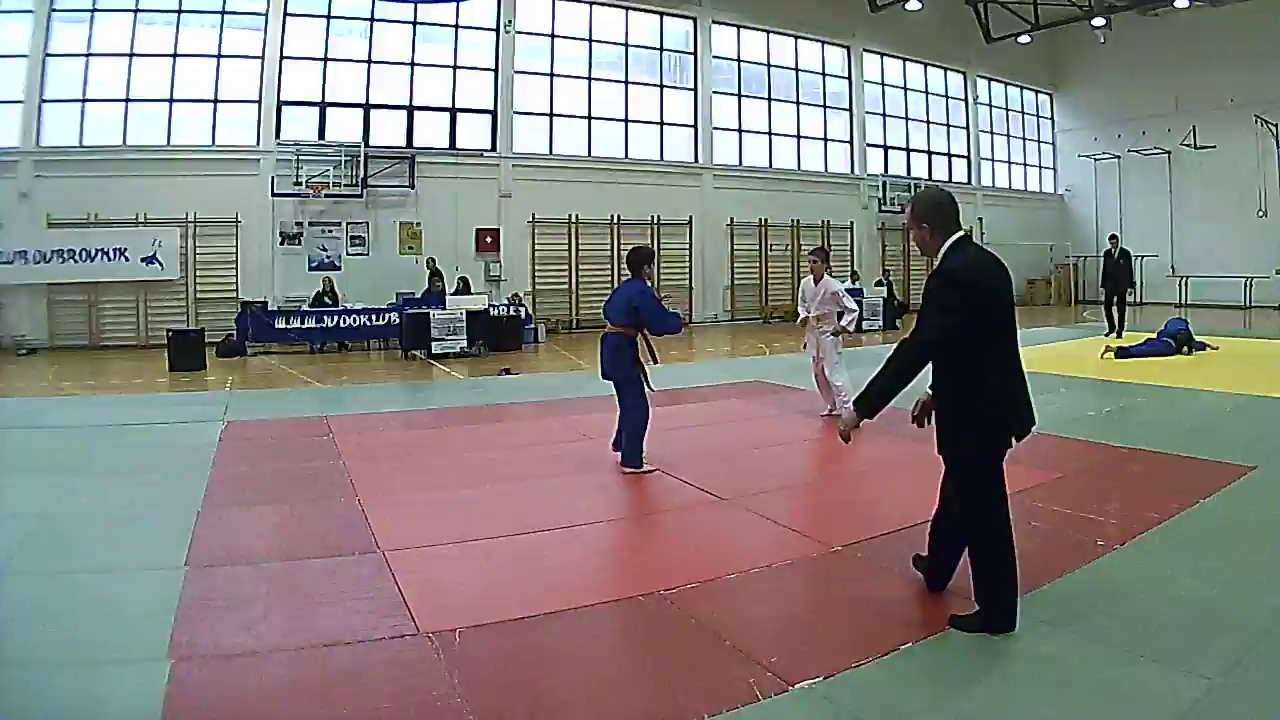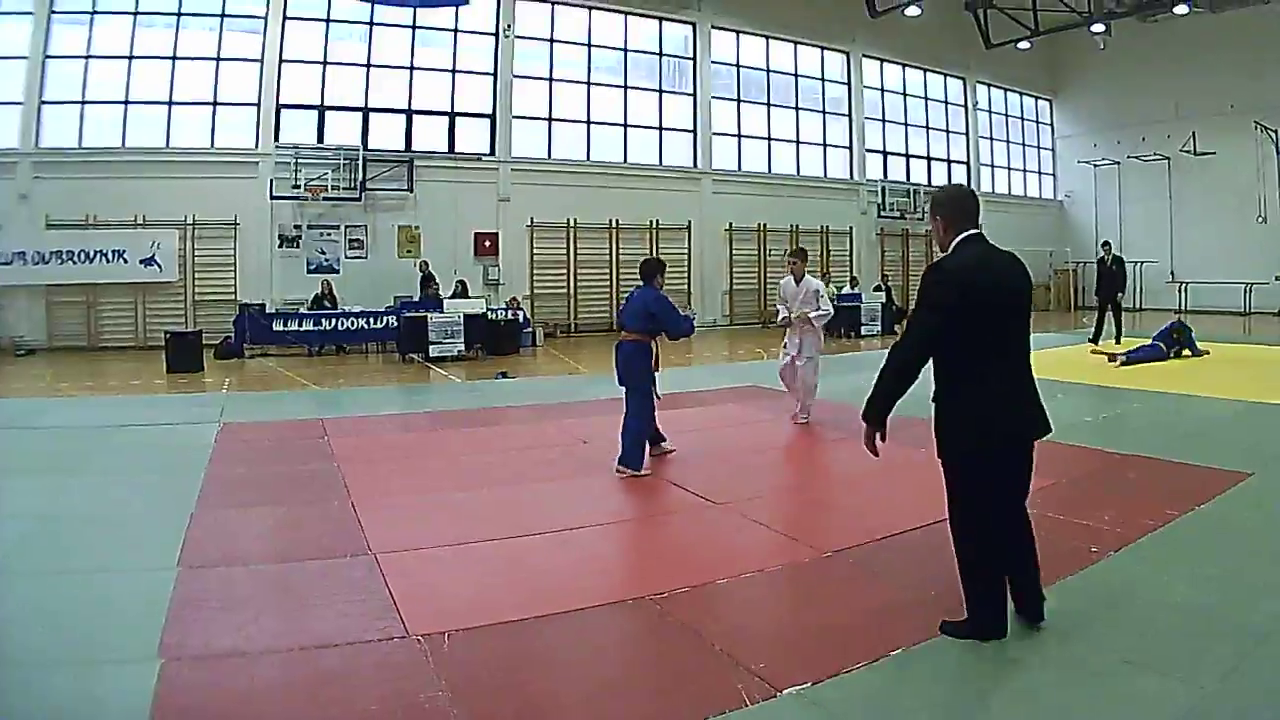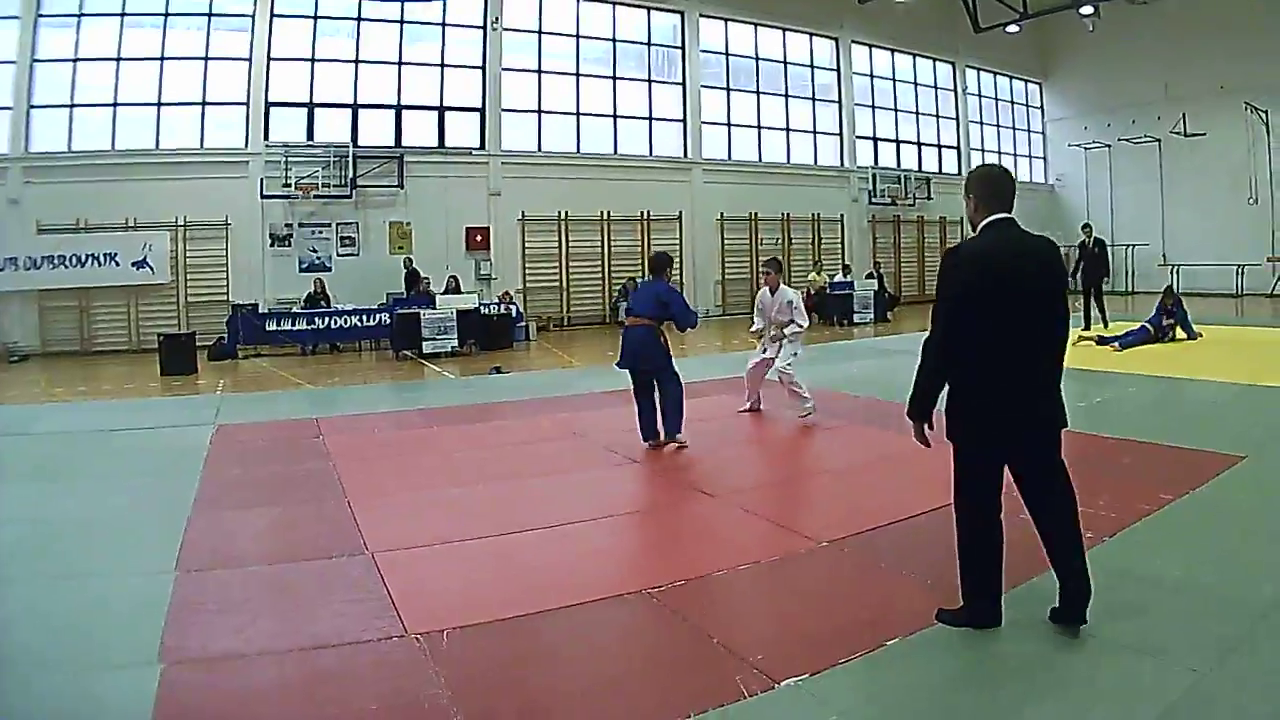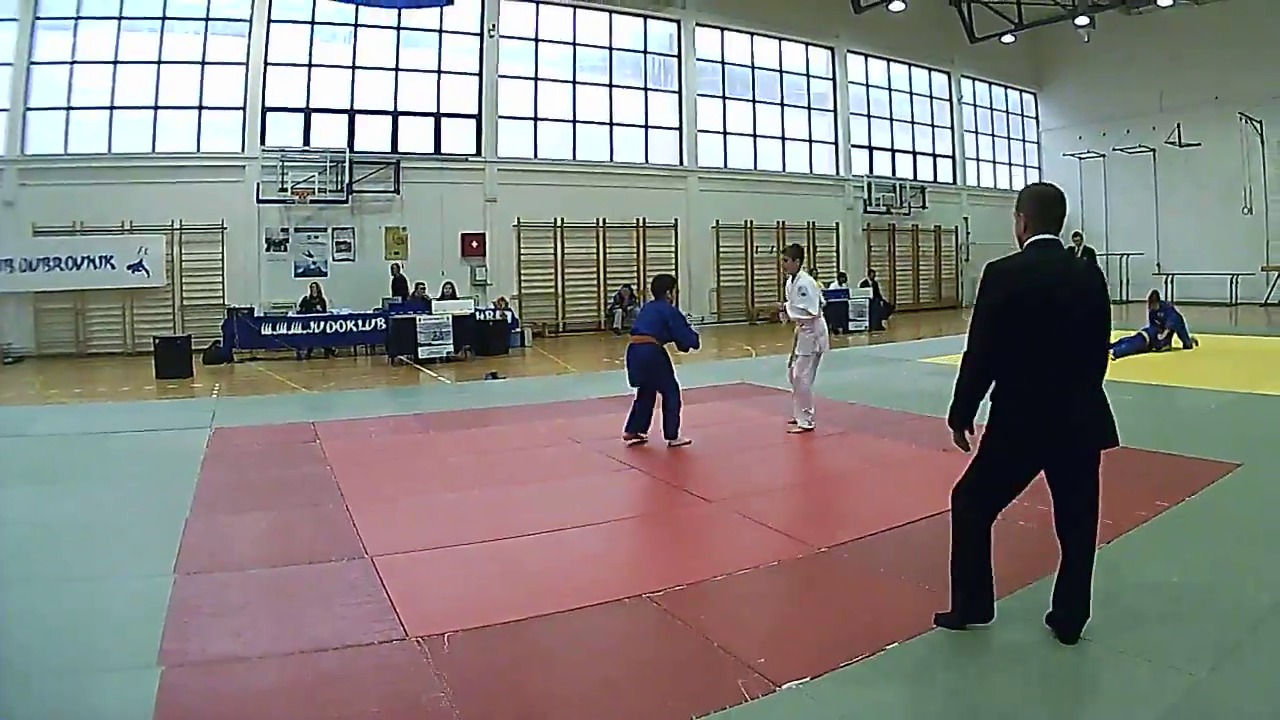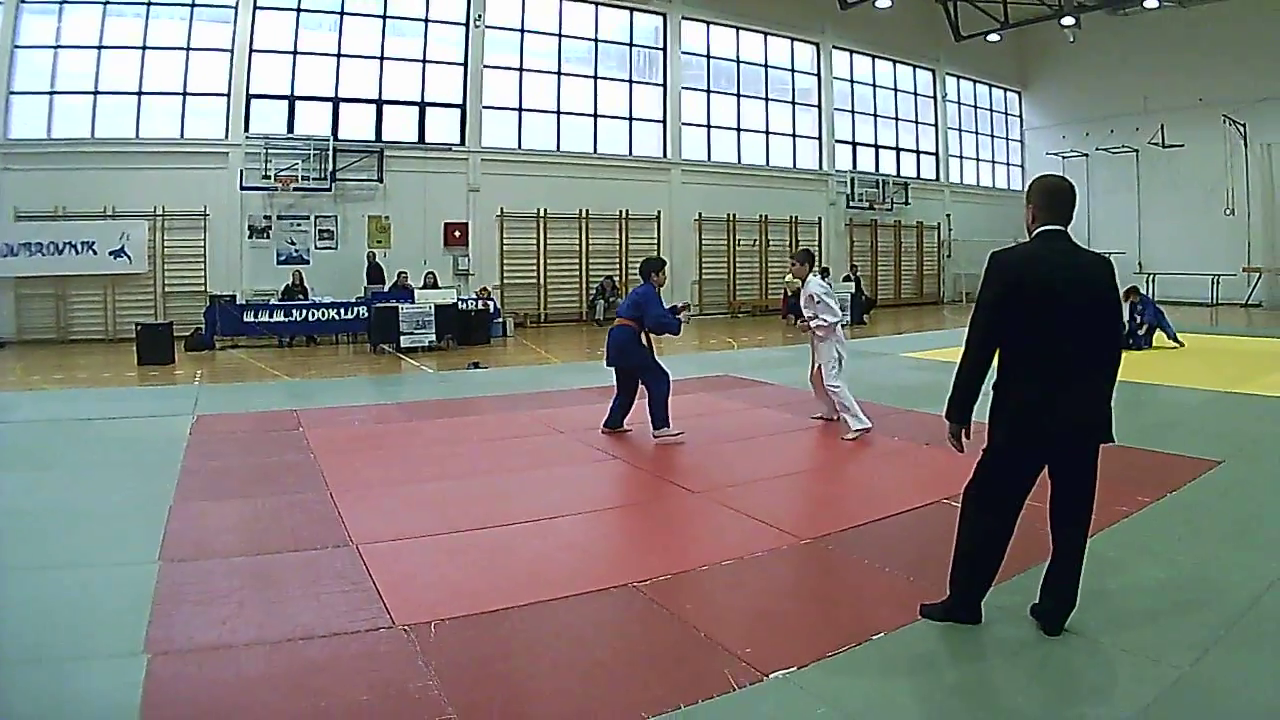
dt=0.3s
person 1, frame 1
left shoulder: (952, 274)
right shoulder: (984, 262)
left elbow: (918, 348)
left wrist: (862, 407)
right wrist: (935, 395)
left hip: (976, 413)
right hip: (996, 403)
left knee: (982, 507)
right knee: (961, 490)
left ankle: (996, 610)
right ankle: (939, 565)
person 1, frame 2
left shoulder: (946, 273)
right shoulder: (1011, 265)
left elbow: (912, 348)
left wrist: (875, 413)
left hip: (970, 419)
right hip: (1013, 412)
left knee: (972, 518)
right knee: (1009, 510)
left ankle: (986, 617)
right ankle: (1029, 603)
person 1, frame 3
left shoulder: (963, 259)
right shoulder: (1048, 252)
left elbow: (943, 340)
right elbow: (1059, 326)
left wrist: (921, 406)
left hip: (980, 407)
right hip: (1038, 403)
left knee: (977, 509)
right knee: (1053, 501)
left ankle: (981, 606)
right ankle: (1073, 602)
person 1, frame 4
left shoulder: (1003, 274)
right shoulder: (1090, 276)
left elbow: (981, 354)
right elbow: (1098, 350)
left wrist: (961, 415)
left hip: (1021, 421)
right hip: (1082, 420)
left knee: (971, 503)
right knee: (1077, 520)
left ankle: (971, 604)
right ankle: (1069, 617)
person 1, frame 5
left shoulder: (1007, 264)
right shoulder: (1098, 269)
left elbow: (980, 344)
right elbow: (1110, 347)
left wrist: (959, 409)
left hip: (1022, 413)
right hip: (1082, 414)
left knee: (986, 505)
right knee: (1071, 515)
left ankle: (963, 601)
right ankle: (1054, 609)
person 2, frame 1
left shoulder: (623, 287)
right shoulder: (643, 292)
right elbow: (660, 325)
right wrist: (678, 318)
left hip: (613, 345)
right hip: (623, 348)
left knee: (629, 399)
right knee: (636, 404)
left ankle: (621, 443)
right ankle: (631, 462)
person 2, frame 2
left shoulder: (634, 296)
right shoulder: (657, 299)
left elbow: (622, 320)
right elbow: (676, 329)
right wrist: (688, 320)
left hip: (626, 350)
right hip: (638, 352)
left knee: (644, 400)
right knee: (639, 407)
left ankle: (656, 443)
right ankle: (629, 464)
person 2, frame 3
left shoulder: (640, 288)
right shoulder: (668, 291)
right elbow: (687, 320)
right wrist: (689, 314)
left hip: (630, 336)
right hip: (648, 338)
left knee: (643, 389)
right knee: (670, 384)
left ankle: (651, 436)
right ankle: (673, 432)
person 2, frame 4
left shoulder: (646, 308)
right shoulder: (671, 312)
right elbow: (686, 340)
left wrist: (678, 321)
right wrist: (693, 338)
left hip: (634, 352)
right hip: (651, 353)
left knee: (645, 392)
right knee: (671, 392)
left ankle: (632, 430)
right ankle: (672, 436)
person 2, frame 5
left shoulder: (641, 291)
right shoulder: (650, 294)
left elbow: (652, 315)
right elbow: (656, 323)
left wrist: (676, 309)
right wrist: (678, 320)
left hip: (619, 338)
right hip: (628, 340)
left knee: (627, 384)
right knee: (658, 379)
left ankle: (612, 424)
right ankle: (660, 428)
person 3, frame 1
left shoulder: (834, 286)
right shoulder: (805, 283)
left elbow: (853, 309)
left wrist: (843, 326)
right wrist: (803, 317)
left hip: (828, 333)
right hip: (812, 332)
left knee: (834, 373)
right knee: (818, 373)
left ankle: (846, 409)
right ankle: (833, 407)
person 3, frame 2
left shoulder: (815, 285)
right shoulder: (785, 284)
left elbow: (827, 311)
left wrist: (809, 318)
right wrist: (783, 316)
left hip: (810, 333)
right hip: (793, 332)
left knee: (806, 375)
right knee: (786, 370)
left ankle: (804, 412)
right ankle: (800, 405)
person 3, frame 3
left shoulder: (791, 296)
right shoulder: (762, 294)
left elbow: (802, 323)
right elbow: (758, 316)
left wrist: (782, 334)
right wrist: (757, 329)
left hip: (789, 338)
right hip: (770, 338)
left knee: (783, 369)
right knee: (754, 369)
left ankle: (807, 405)
right ankle: (752, 403)
person 3, frame 4
left shoulder: (805, 283)
right shoulder: (791, 281)
left elbow: (810, 312)
left wrist: (789, 307)
right wrist: (787, 308)
left hip: (812, 333)
right hip: (802, 332)
left knee: (801, 377)
right knee: (795, 372)
left ankle: (805, 422)
right ankle: (802, 415)
person 3, frame 5
left shoulder: (816, 289)
right shoulder: (807, 287)
left elbow: (834, 318)
left wrist: (811, 326)
right wrist: (806, 323)
left hip: (829, 339)
right hip: (820, 339)
left knee: (833, 383)
right knee: (817, 379)
left ankle: (859, 424)
right ankle: (831, 412)
